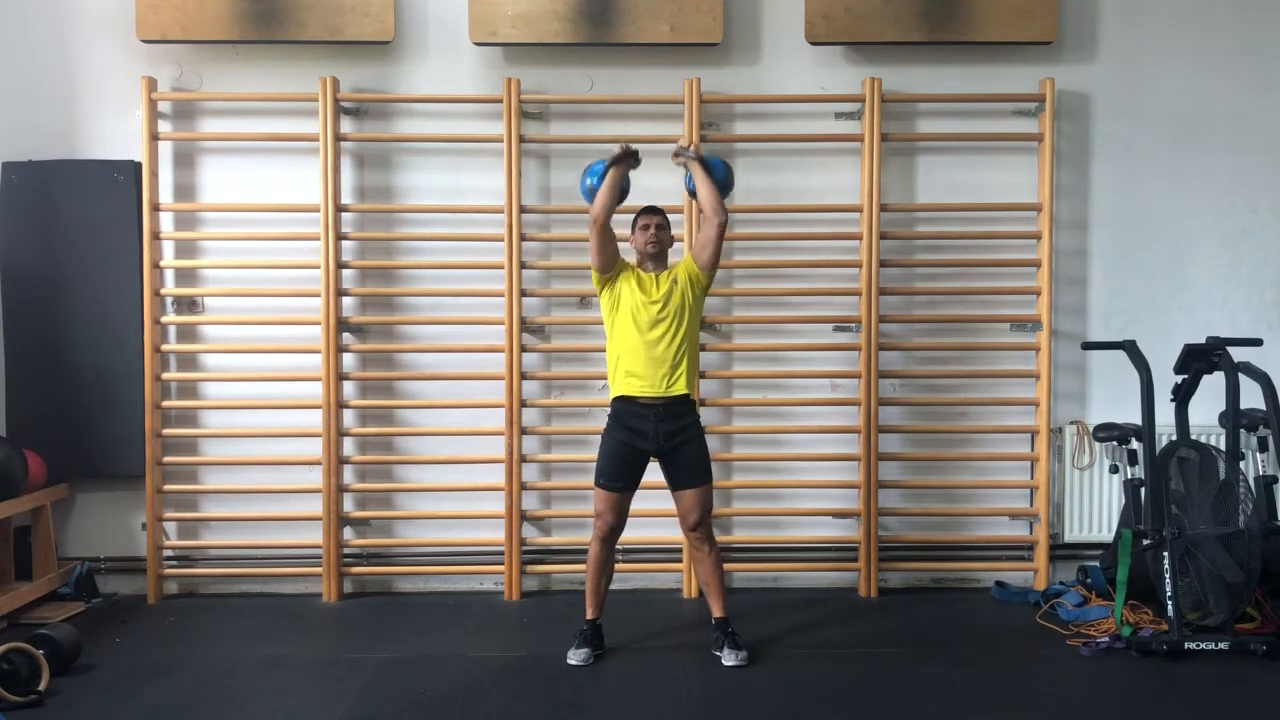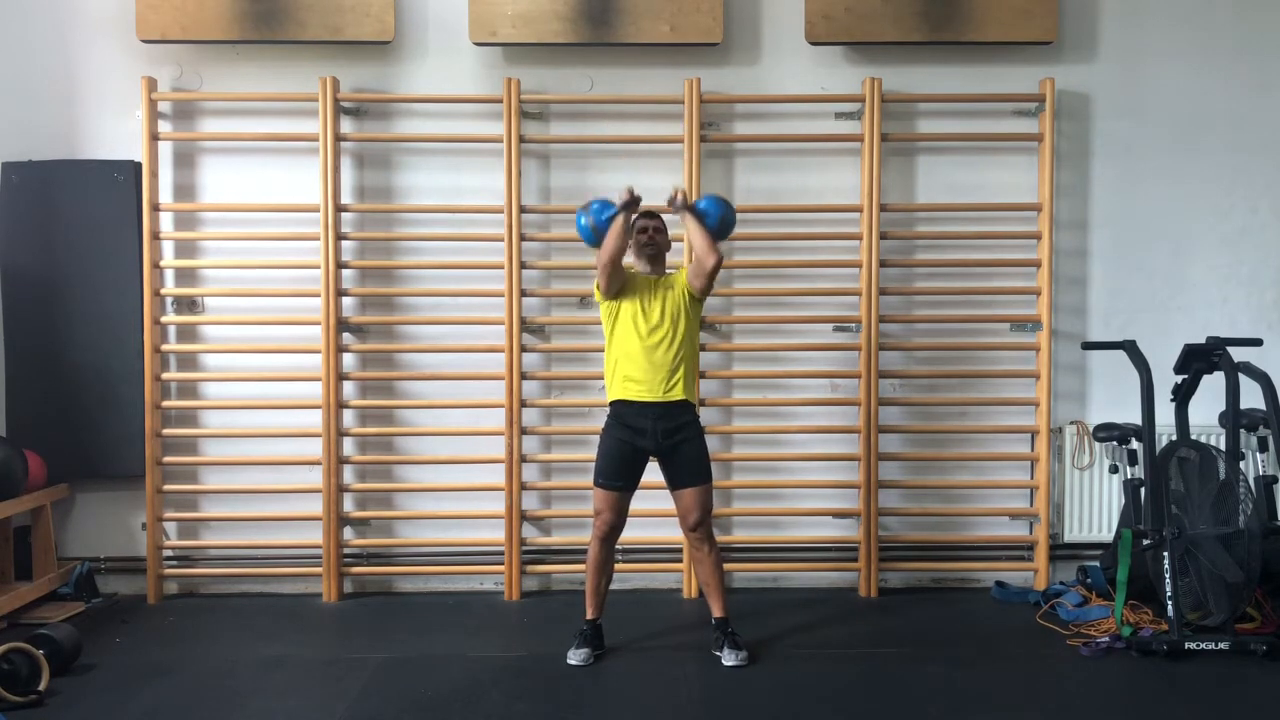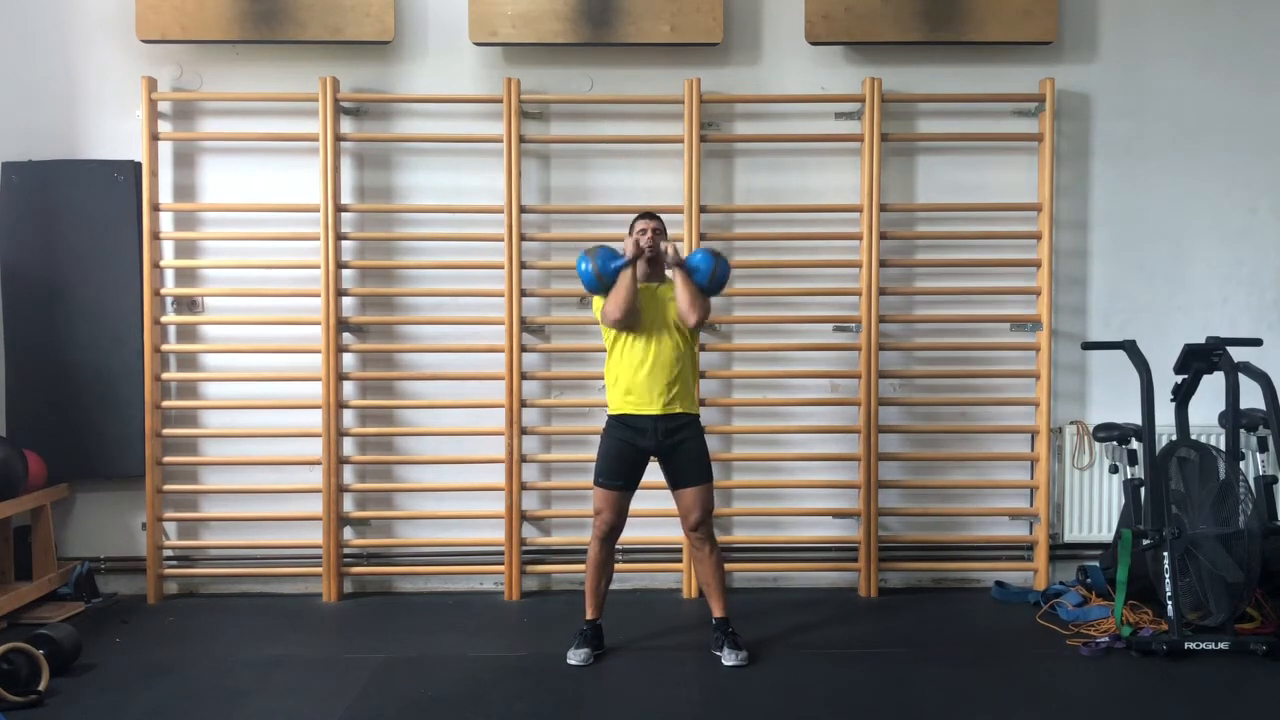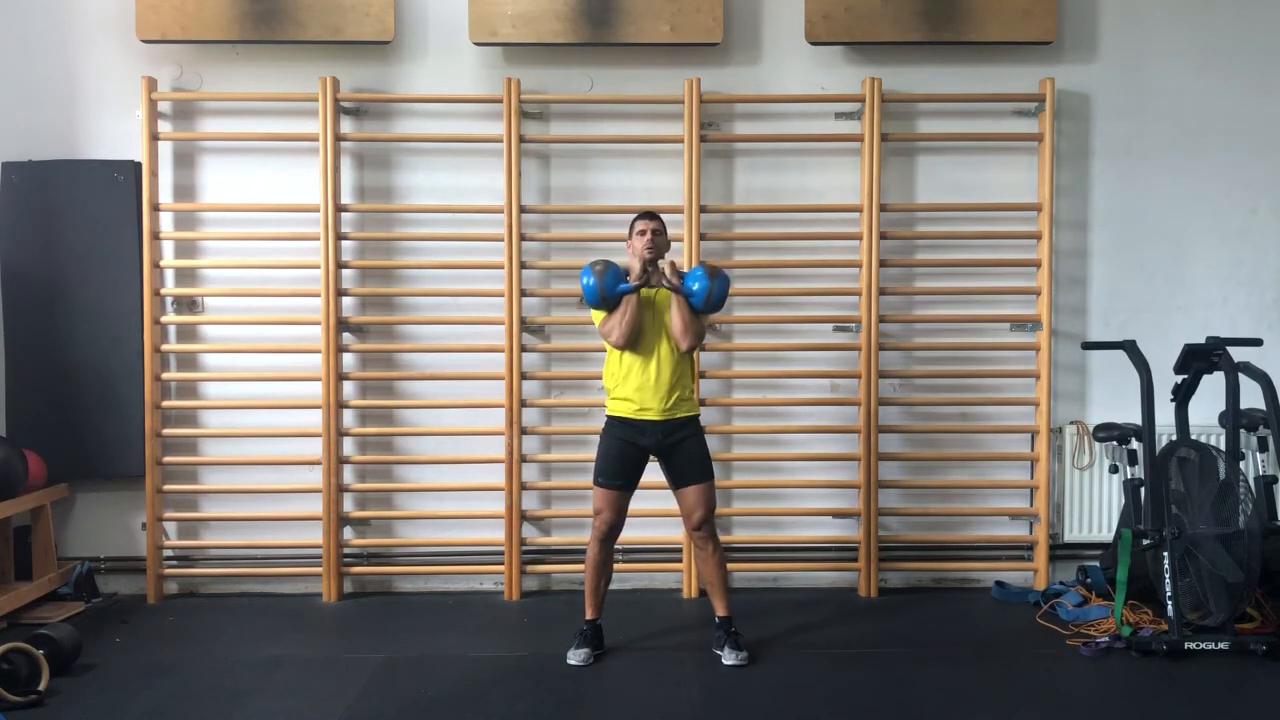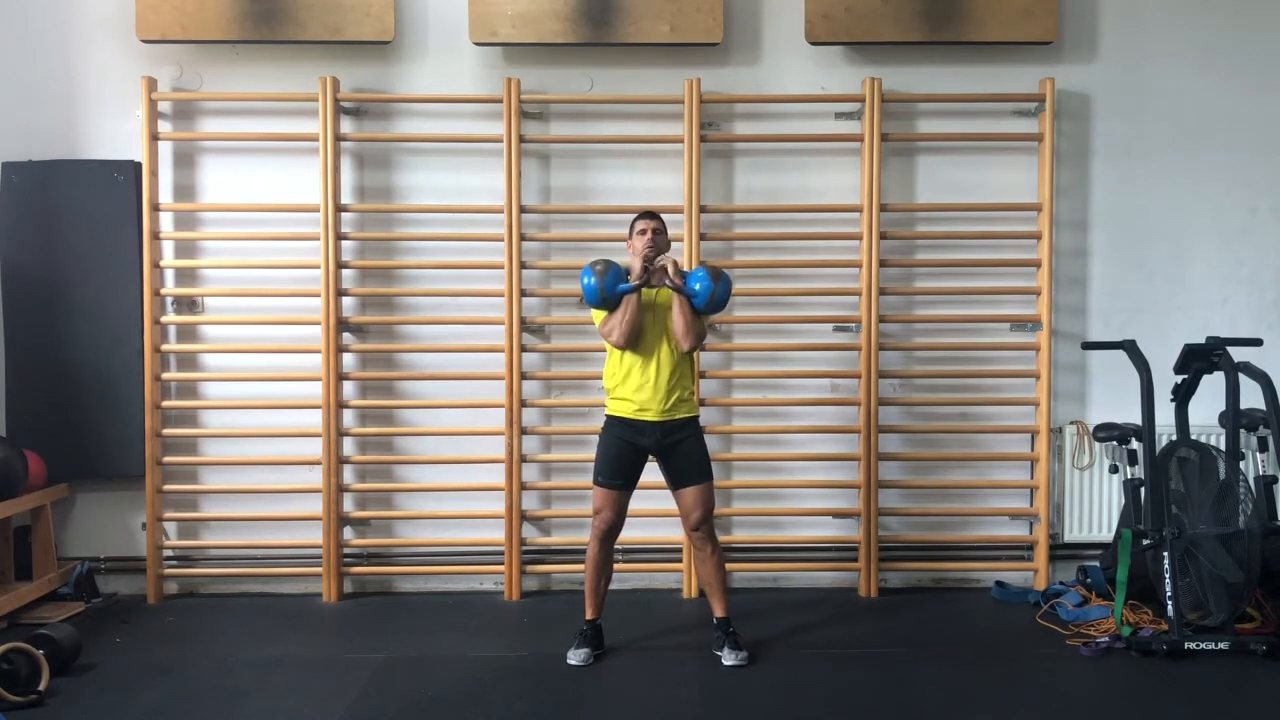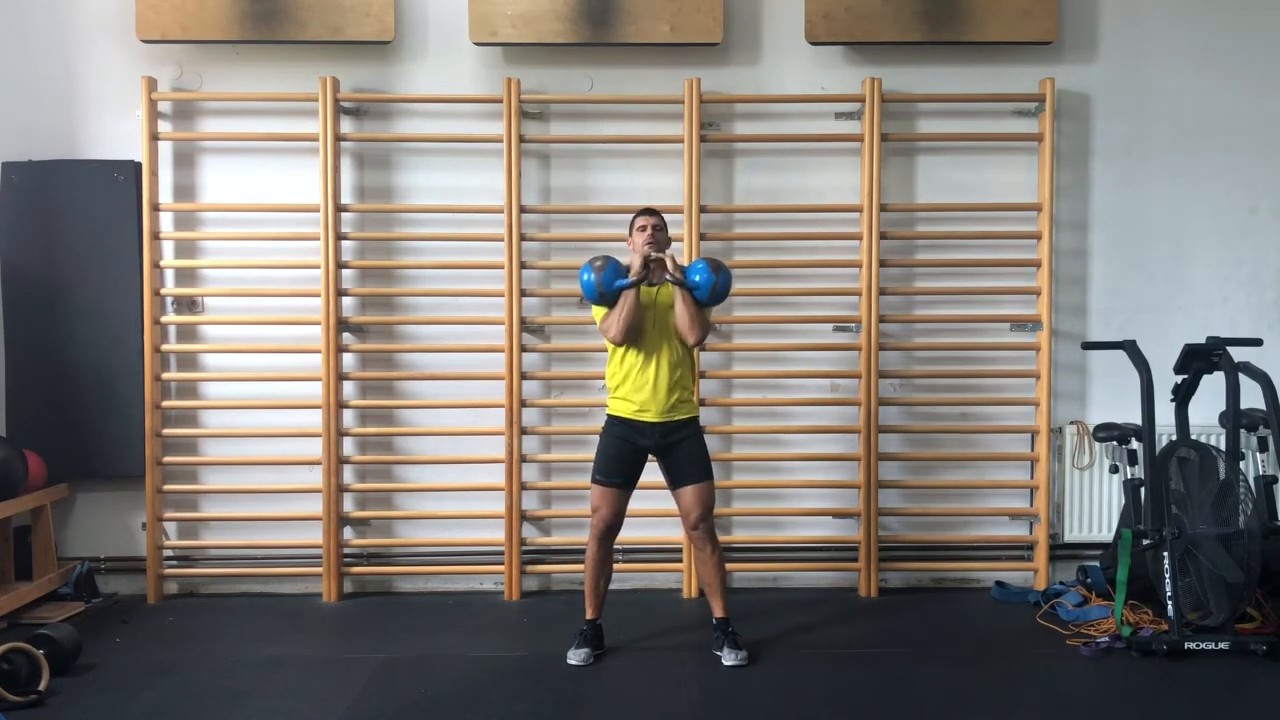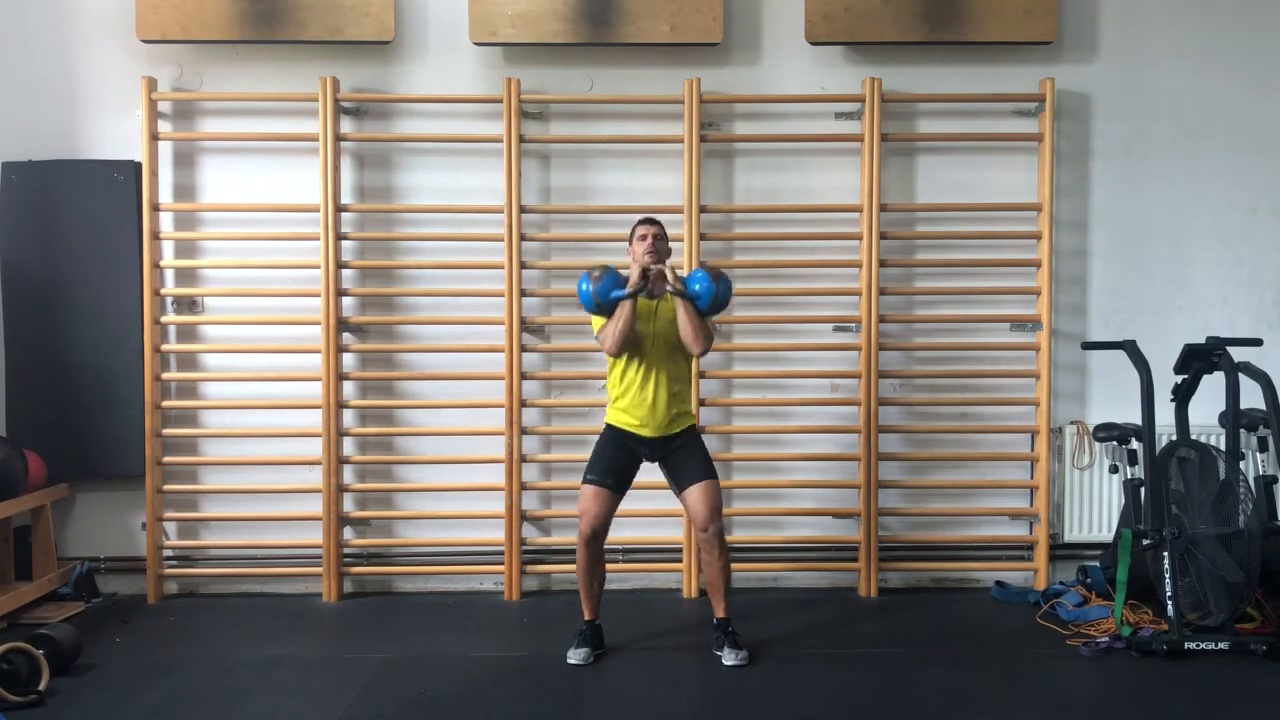
dt=0.2s
person 1, frame 1
left shoulder: (688, 278)
right shoulder: (615, 280)
left elbow: (717, 221)
right elbow: (597, 222)
left wrist: (695, 165)
right wrist: (617, 168)
left hip: (680, 417)
right hip: (627, 416)
left knee: (699, 527)
right knee: (605, 528)
left ankle: (722, 627)
right ankle: (591, 627)
person 1, frame 2
left shoulder: (685, 288)
right shoulder: (615, 287)
left elbow: (712, 259)
right elbow: (606, 258)
left wrist: (686, 212)
right wrist: (624, 211)
left hip: (679, 418)
right hip: (625, 416)
left knee: (699, 527)
right knee: (605, 527)
left ankle: (722, 627)
right ankle: (591, 627)
person 1, frame 3
left shoulder: (681, 292)
right shoulder: (614, 292)
left elbow: (694, 319)
right elbow: (616, 316)
left wrist: (678, 267)
right wrist: (629, 263)
left hip: (680, 423)
right hip: (626, 422)
left knee: (699, 528)
right knee: (604, 528)
left ankle: (722, 628)
right ankle: (591, 628)
person 1, frame 4
left shoulder: (684, 293)
left elbow: (687, 342)
right elbow: (620, 338)
left wrist: (674, 286)
right wrist: (634, 282)
left hip: (680, 423)
right hip: (625, 422)
left knee: (702, 527)
right knee: (604, 528)
left ankle: (724, 627)
right ankle: (591, 628)
person 1, frame 5
left shoulder: (684, 292)
left elbow: (689, 343)
right elbow: (619, 339)
left wrist: (677, 285)
right wrist: (635, 282)
left hip: (679, 423)
right hip: (624, 422)
left knee: (701, 528)
right knee: (603, 529)
left ankle: (723, 628)
right ankle: (591, 628)
person 1, frame 6
left shoulder: (685, 287)
left elbow: (695, 336)
right elbow: (617, 335)
left wrist: (677, 280)
right wrist: (634, 278)
left hip: (679, 423)
right hip: (625, 422)
left knee: (701, 528)
right knee: (602, 528)
left ankle: (722, 628)
right ankle: (591, 628)
person 1, frame 7
left shoulder: (685, 299)
right shoulder: (613, 298)
left elbow: (699, 346)
right elbow: (613, 346)
left wrist: (678, 291)
right wrist: (633, 289)
left hip: (678, 432)
right hip: (623, 430)
left knee: (710, 527)
right knee: (589, 530)
left ankle: (723, 628)
right ankle: (590, 628)
